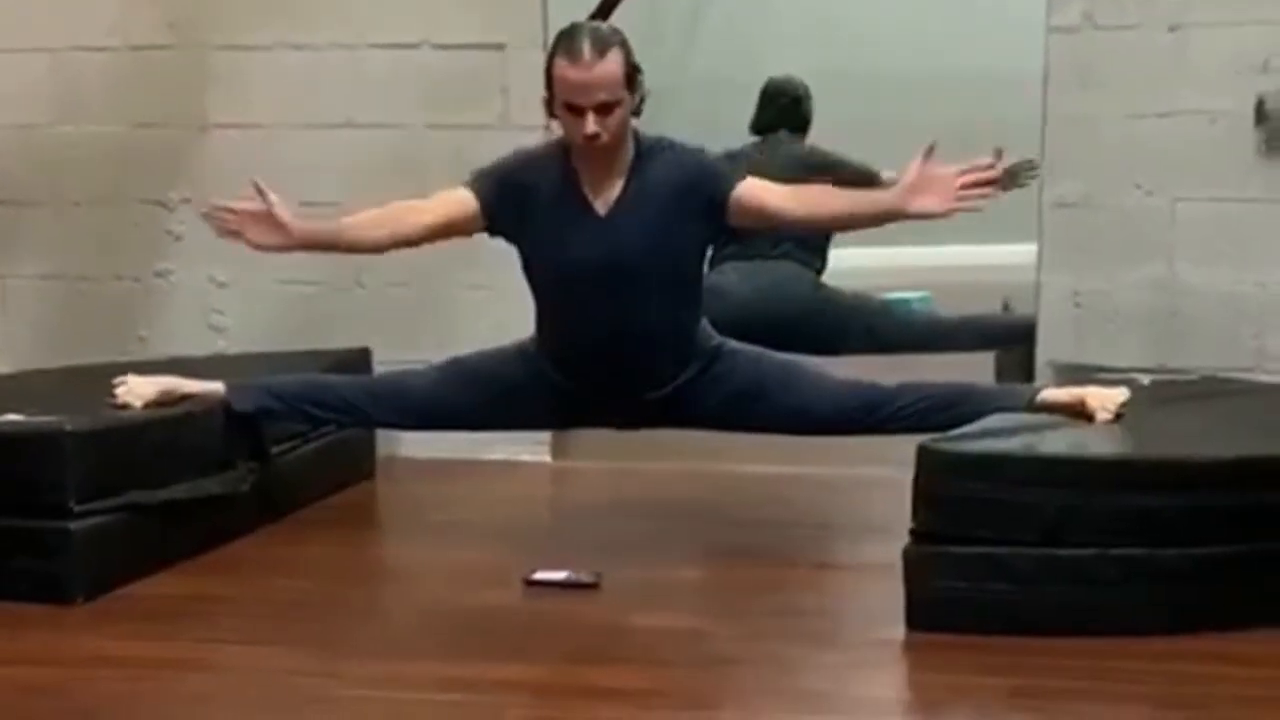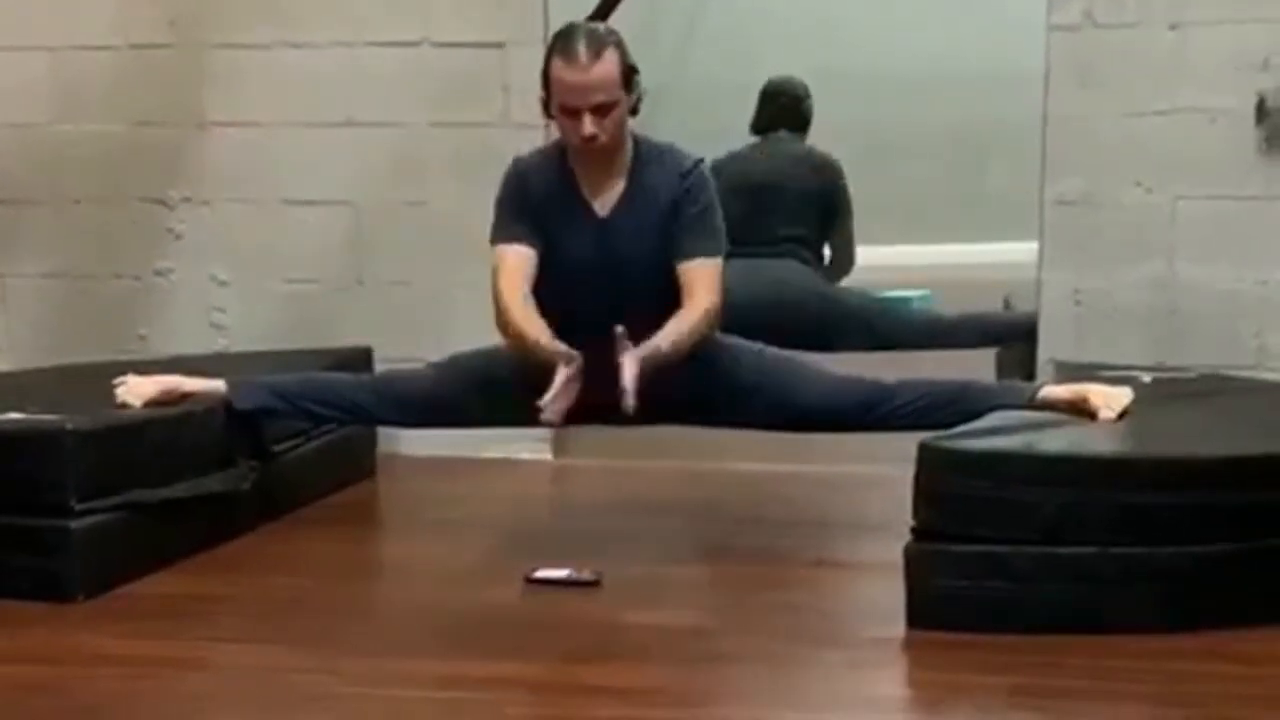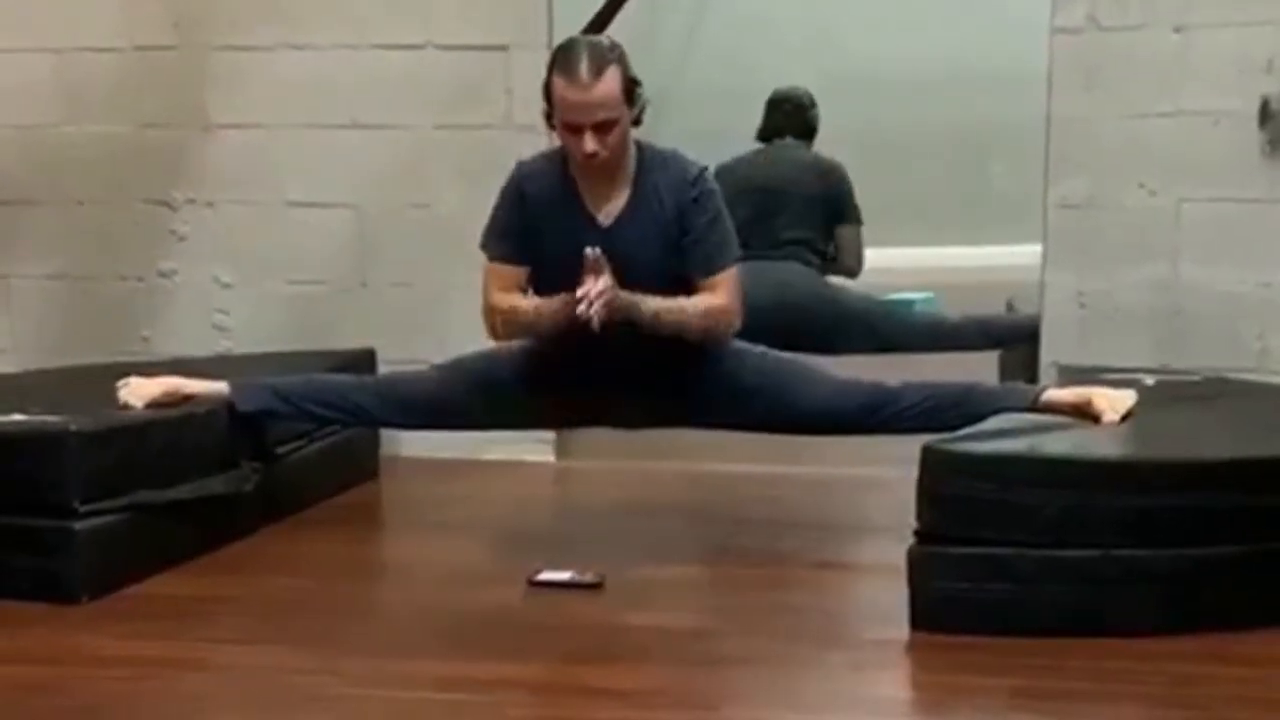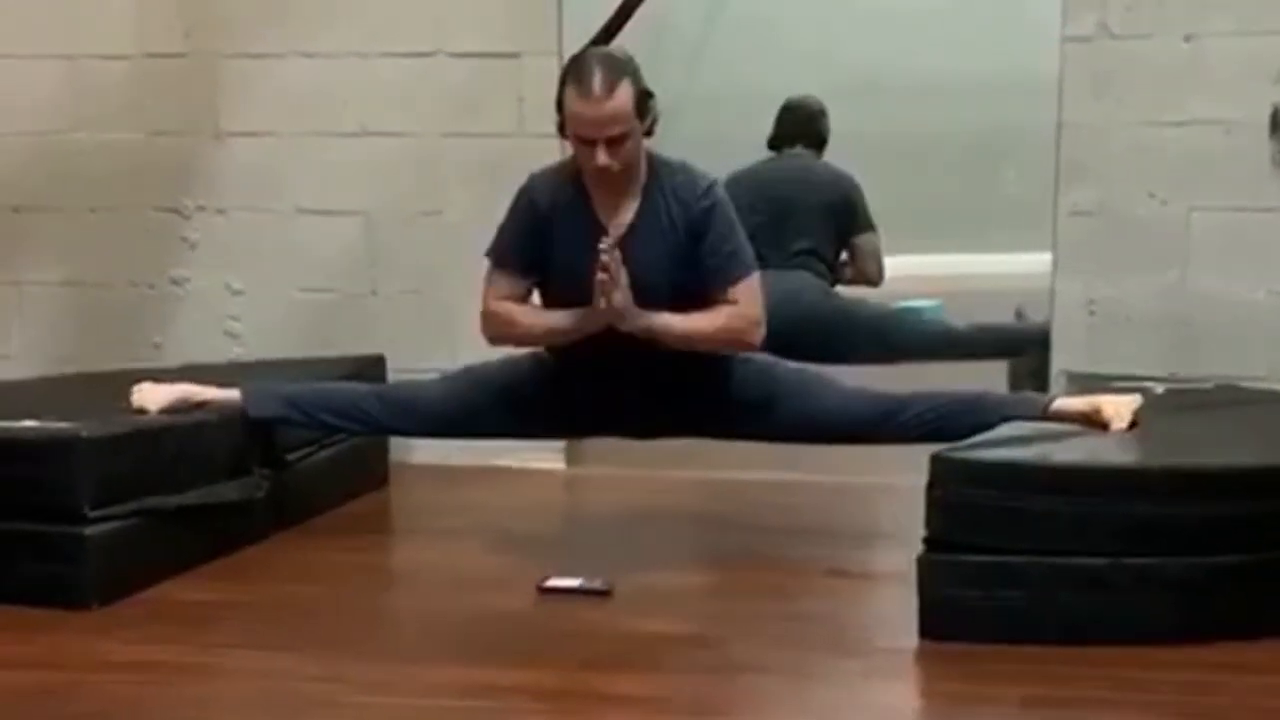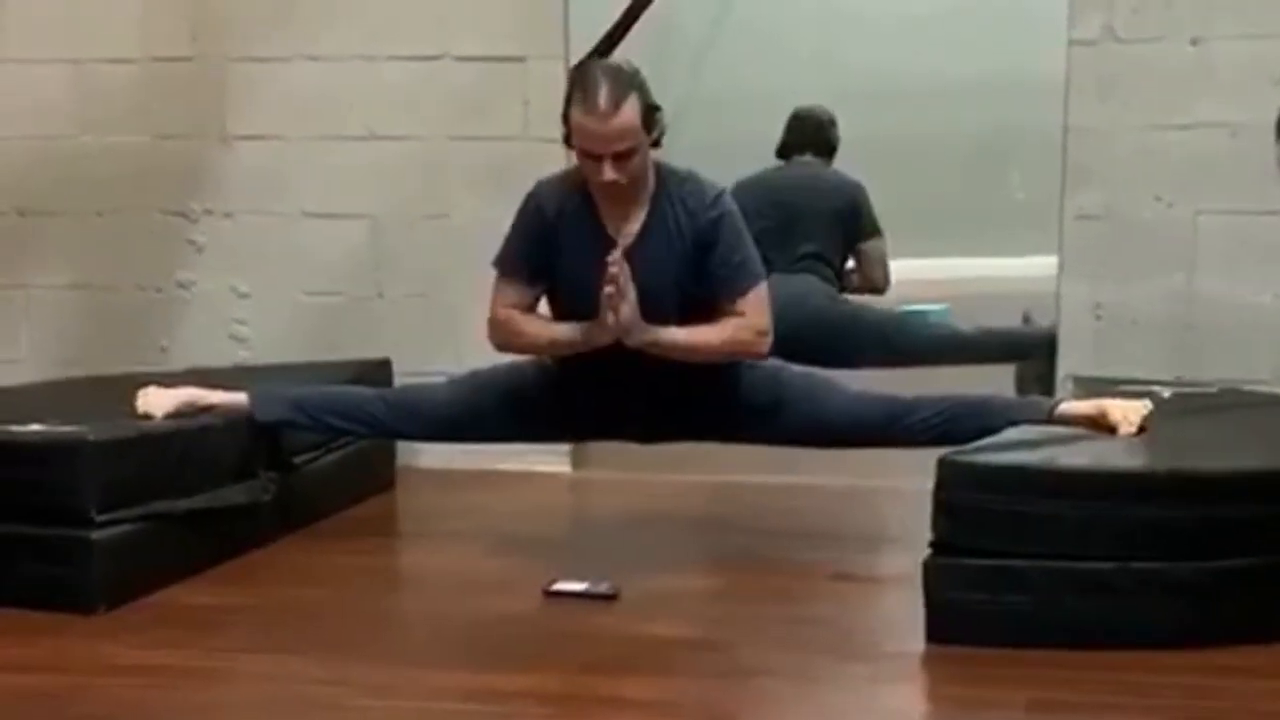
dt=0.5s
person 1, frame 1
left shoulder: (685, 174)
right shoulder: (524, 180)
left elbow: (793, 202)
right elbow: (418, 217)
left wrist: (901, 201)
right wrist: (301, 233)
left hip: (686, 378)
right hip: (558, 381)
left knee: (864, 406)
right knee: (389, 399)
person 1, frame 2
left shoulder: (680, 176)
right shoulder: (527, 179)
left elbow: (703, 308)
right elbow: (511, 300)
left wrist: (640, 356)
right wrist: (559, 361)
left hip: (674, 368)
right hip: (556, 366)
left knee: (857, 403)
right knee: (384, 397)
person 1, frame 3
left shoulder: (686, 184)
right shoulder: (527, 187)
left elbow: (723, 316)
right elbow: (499, 315)
left wrist: (629, 302)
right wrist: (572, 303)
left hip: (680, 372)
right hip: (559, 373)
left knee: (864, 404)
right knee: (386, 399)
left ankle: (1054, 399)
person 1, frame 4
left shoulder: (697, 198)
right shoulder: (540, 198)
left elbow: (748, 327)
right elbow: (497, 318)
left wrist: (642, 318)
right wrist: (586, 317)
left hip: (694, 384)
right hip: (569, 384)
left knee: (874, 414)
right knee: (402, 408)
person 1, frame 5
left shoulder: (704, 208)
right shoulder: (546, 207)
left elbow: (754, 338)
right elbow: (504, 324)
left wrist: (649, 334)
right wrist: (591, 334)
left hip: (700, 388)
right hip: (575, 389)
left knee: (881, 417)
right knee: (410, 412)
person 2, frame 1
left shoulder: (724, 166)
right shoulder: (826, 167)
left hip: (725, 297)
right hip: (793, 296)
right knee: (929, 330)
right ankle: (1033, 330)
person 2, frame 2
left shoulder: (721, 169)
right shoulder: (822, 167)
right elbow: (843, 260)
right wrist: (814, 278)
left hip: (728, 297)
right hip: (794, 292)
right knee: (925, 328)
right ankle: (1033, 326)
person 2, frame 3
left shoulder: (725, 173)
right shoulder: (827, 172)
right elbow: (850, 263)
right hip: (796, 294)
right knee: (923, 329)
right ankle: (1033, 329)
person 2, frame 4
left shoulder: (736, 183)
right shoulder: (838, 182)
right elbow: (871, 273)
right hip: (804, 306)
right knee: (935, 336)
right ankle: (1041, 338)
person 2, frame 5
left shoulder: (743, 189)
right shoulder: (846, 189)
right elbow: (877, 279)
right hip: (809, 309)
right knee: (941, 340)
right ankle: (1046, 341)
